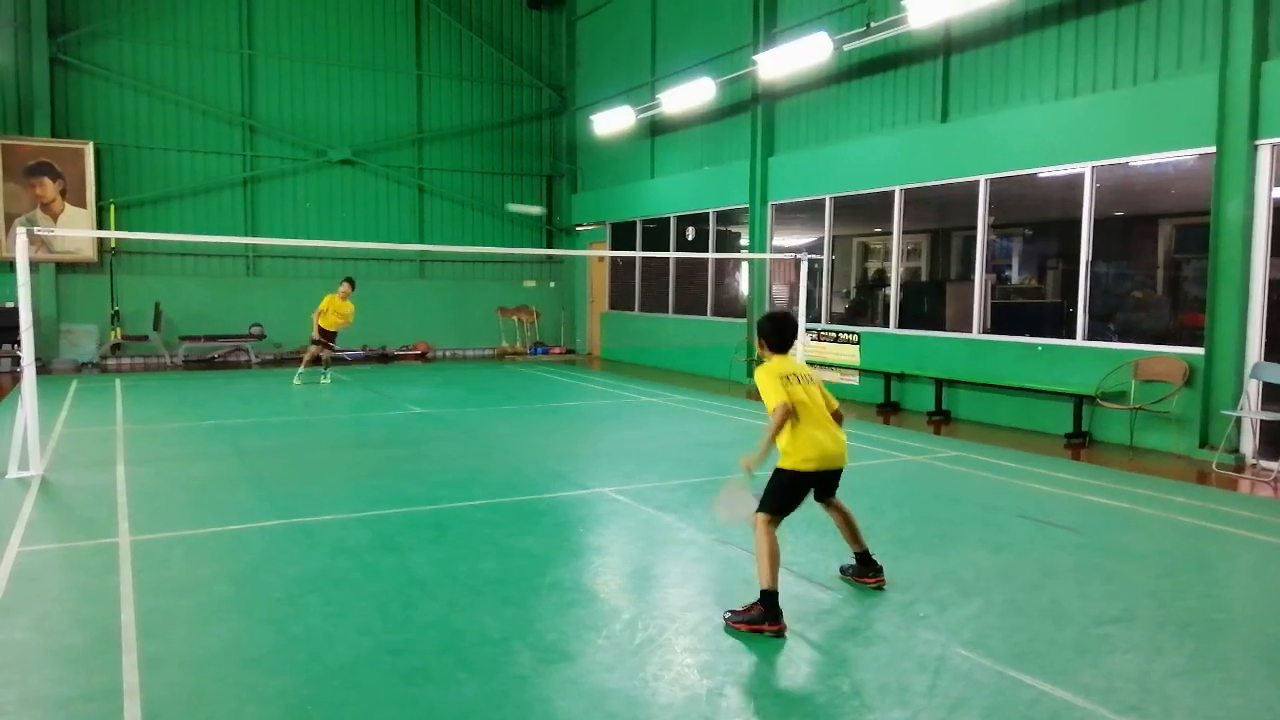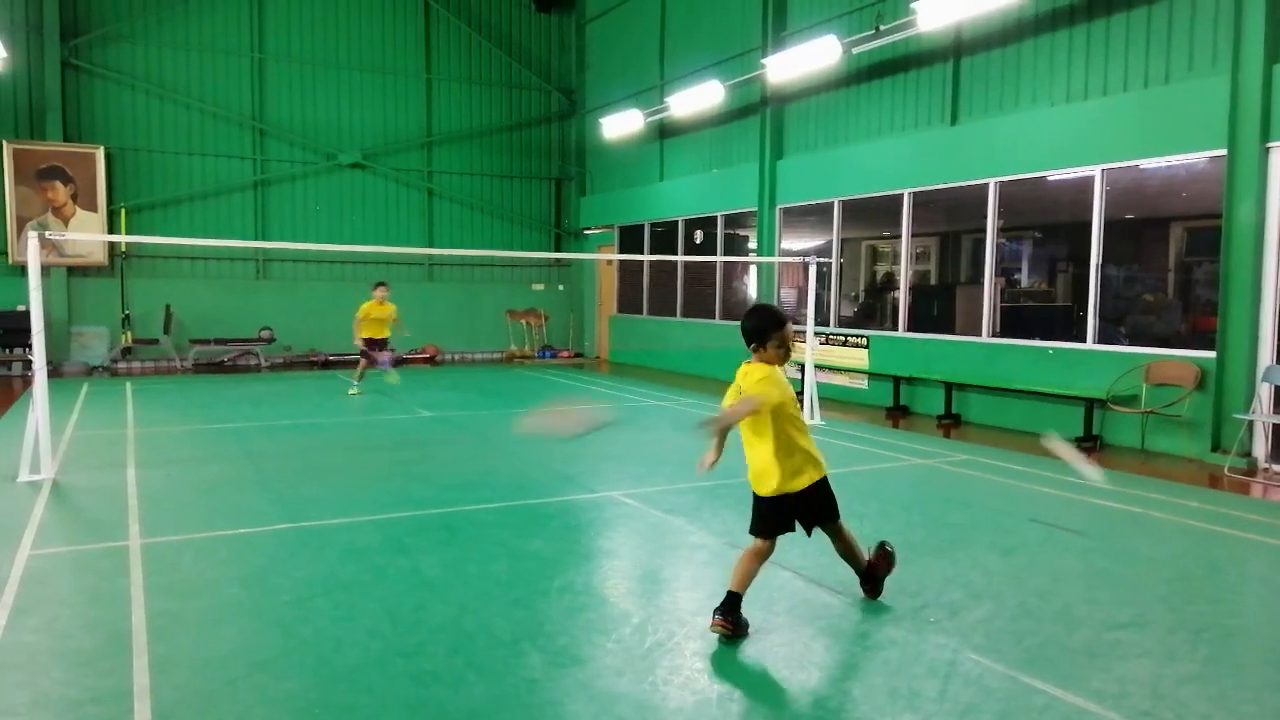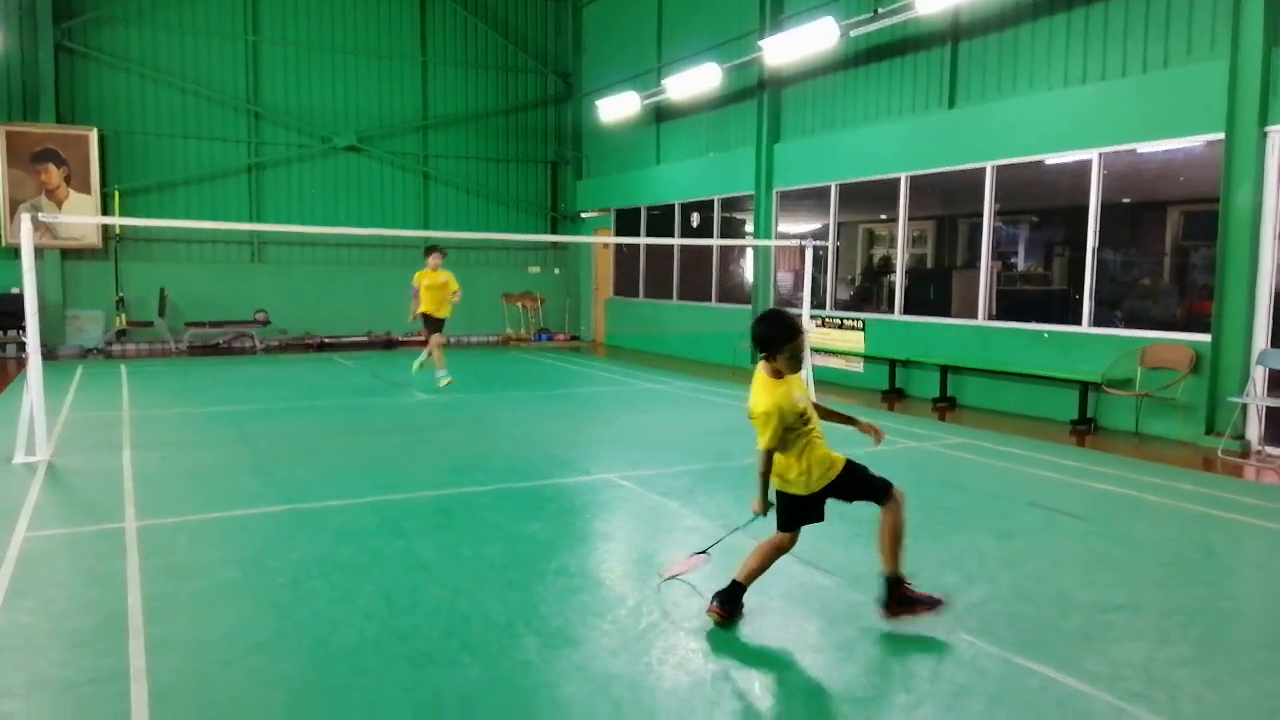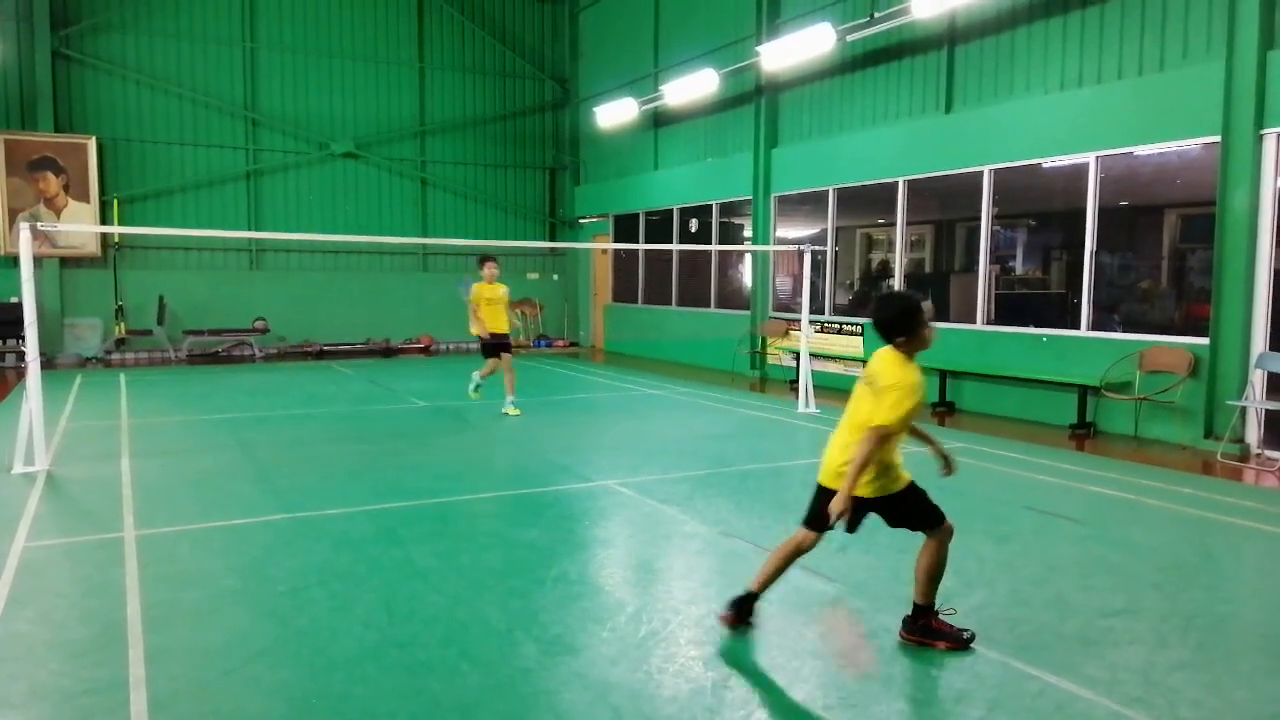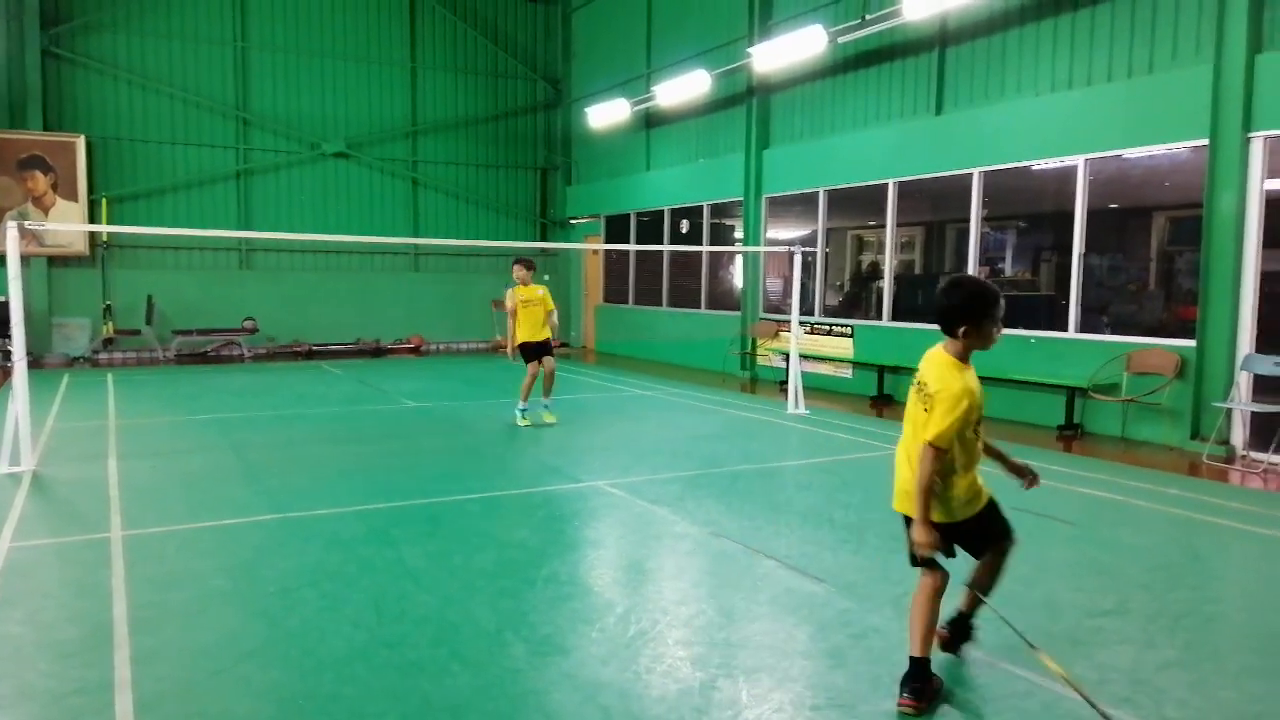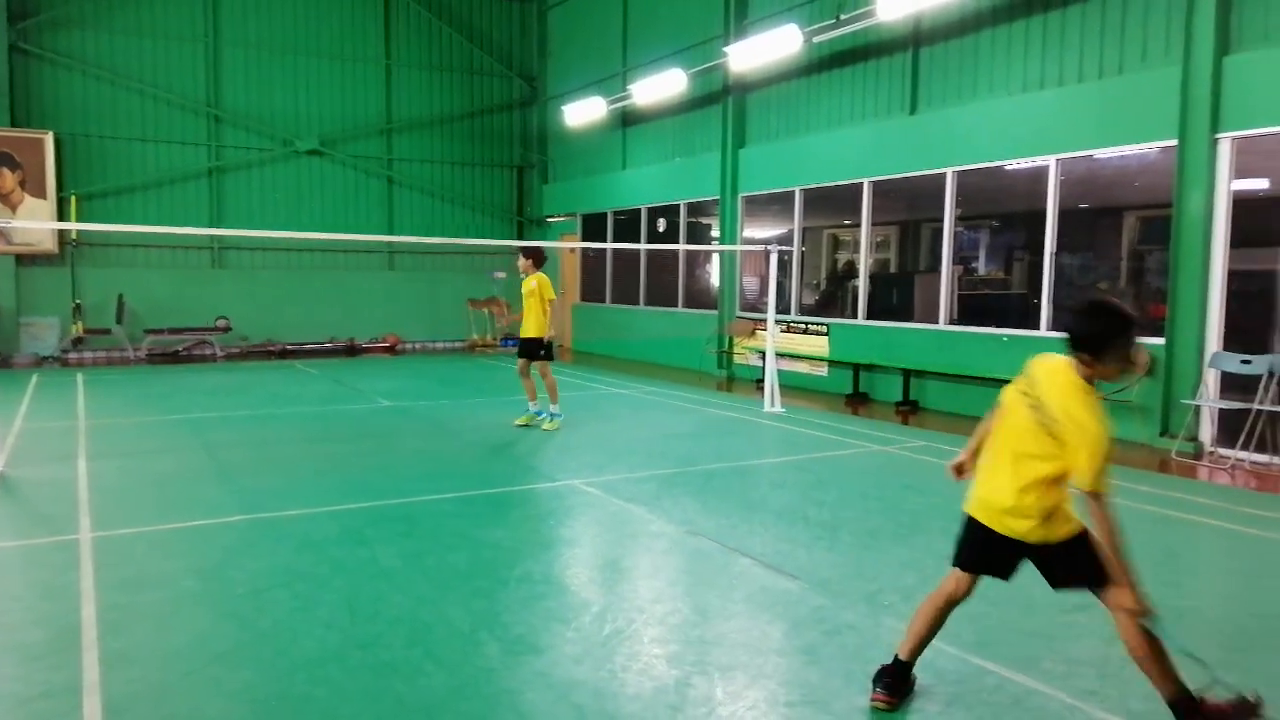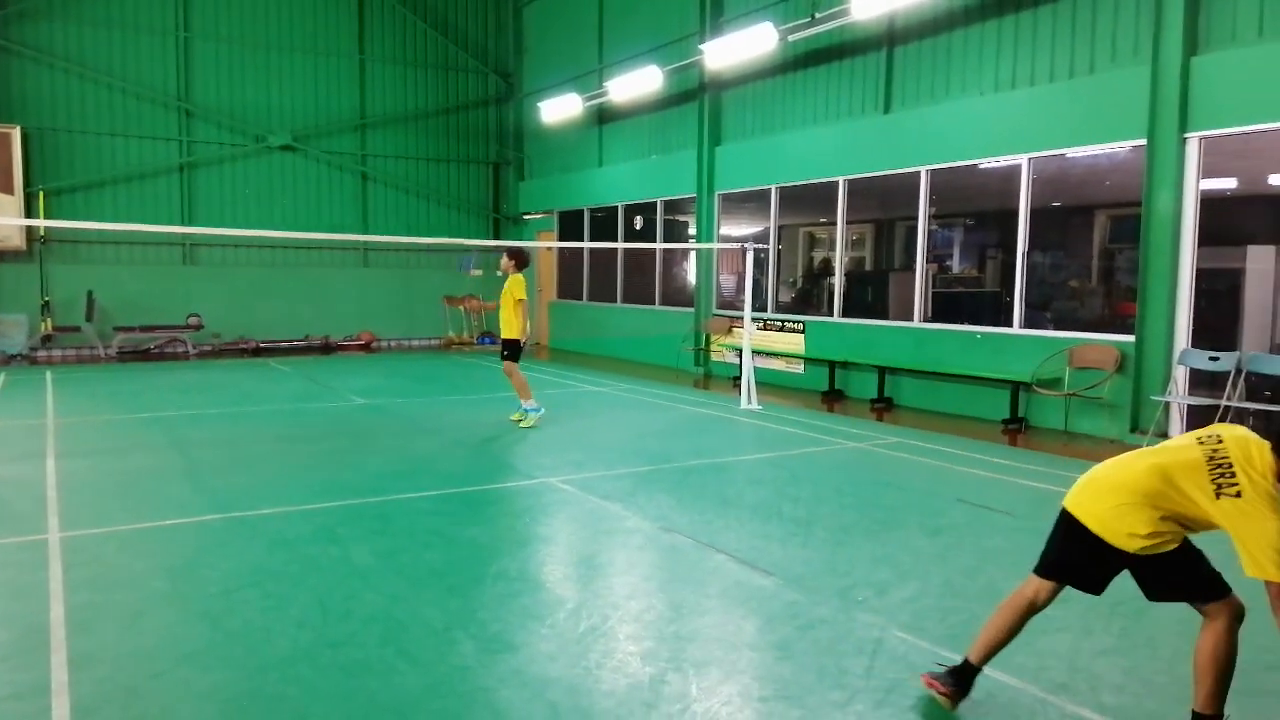
dt=0.4s
person 1, frame 1
left shoulder: (767, 373)
right shoulder: (804, 371)
left elbow: (783, 410)
right elbow: (837, 414)
left wrist: (762, 452)
left hip: (802, 456)
right hip: (834, 452)
left knee: (763, 521)
right knee: (829, 501)
left ankle: (769, 608)
right ankle: (867, 565)
person 1, frame 2
left shoulder: (745, 373)
right shoulder: (767, 377)
left elbow: (727, 414)
right elbow: (752, 404)
left wrist: (715, 451)
left hip: (768, 478)
right hip: (802, 474)
left knee: (761, 544)
right knee: (834, 529)
left ankle: (727, 611)
right ankle: (869, 579)
person 1, frame 3
left shoulder: (788, 373)
right shoulder: (768, 403)
right elbow: (767, 453)
left wrist: (856, 422)
right wrist: (761, 495)
left hip: (816, 468)
right hip: (807, 476)
left knee: (785, 537)
right knee: (892, 500)
right ankle: (895, 594)
person 1, frame 4
left shoulder: (882, 360)
right shoulder: (907, 381)
right elbow: (871, 440)
left wrist: (933, 445)
right wrist: (846, 495)
left hip: (836, 468)
right hip: (873, 476)
left knee: (807, 536)
right knee: (940, 532)
left ankle: (744, 603)
right ankle: (921, 623)
person 1, frame 5
left shoulder: (936, 356)
right shoulder: (960, 387)
right elbow: (929, 453)
left wrist: (1007, 462)
right wrist: (923, 521)
left hip: (911, 491)
right hip: (946, 497)
left knee: (932, 577)
right knee: (998, 545)
left ankle: (916, 679)
right ankle: (958, 624)
person 1, frame 6
left shoulder: (1040, 366)
right shoulder: (1086, 422)
left elbow: (999, 414)
right elbow: (1095, 505)
left wrist: (970, 452)
right wrist: (1125, 585)
left hip: (986, 502)
right hip: (1034, 517)
left knee: (955, 587)
right knee: (1118, 599)
left ankle: (893, 678)
person 1, frame 7
left shoulder: (1235, 436)
left hip: (1089, 494)
right hip: (1136, 523)
left knee: (1036, 592)
right knee: (1224, 613)
left ankle: (959, 677)
